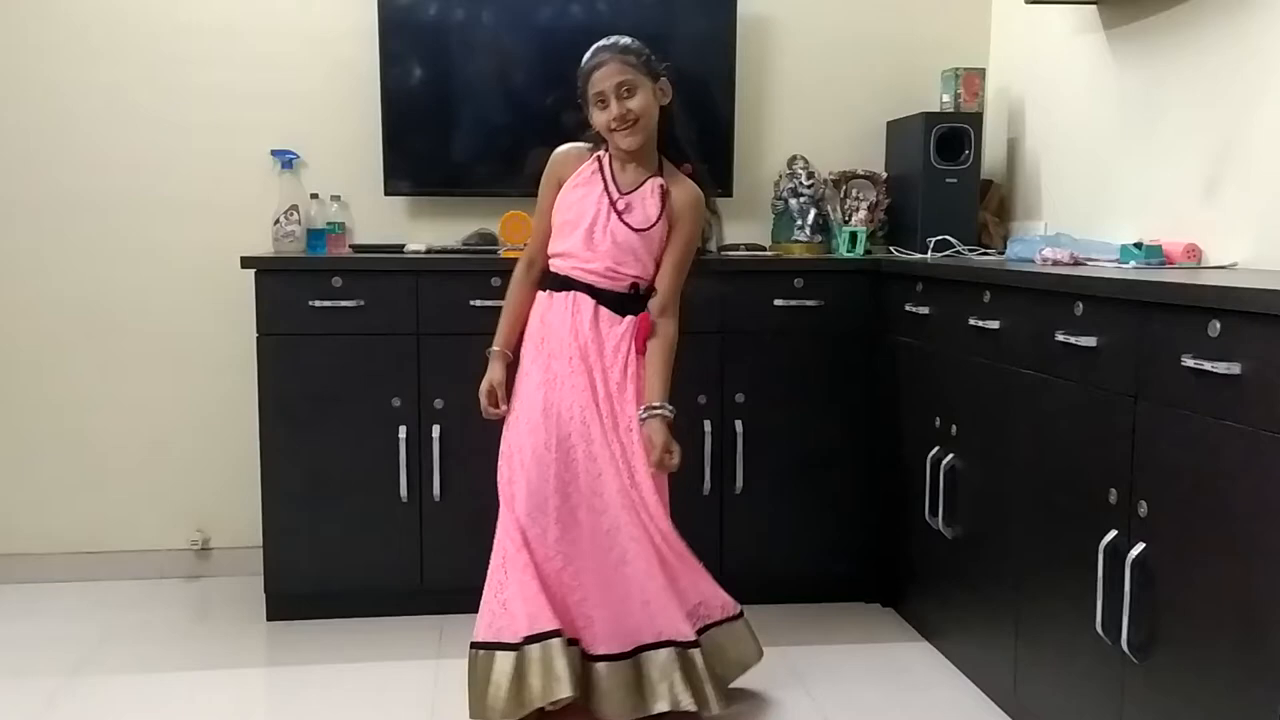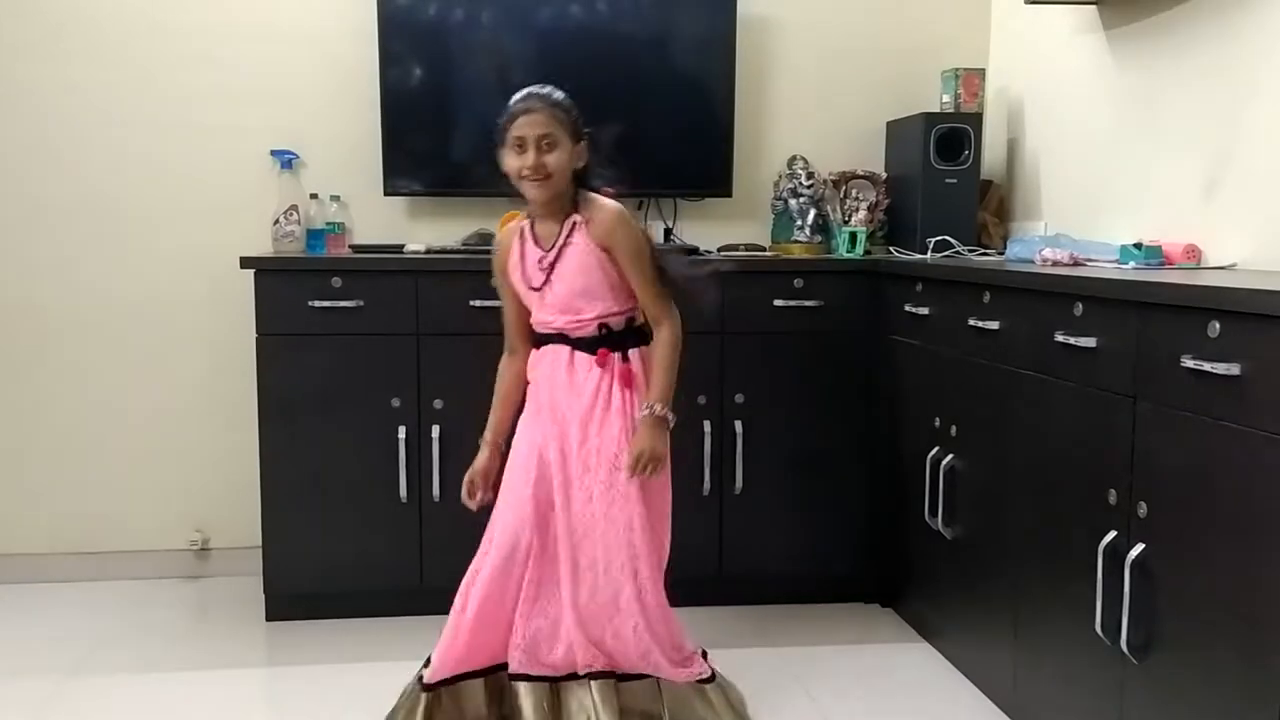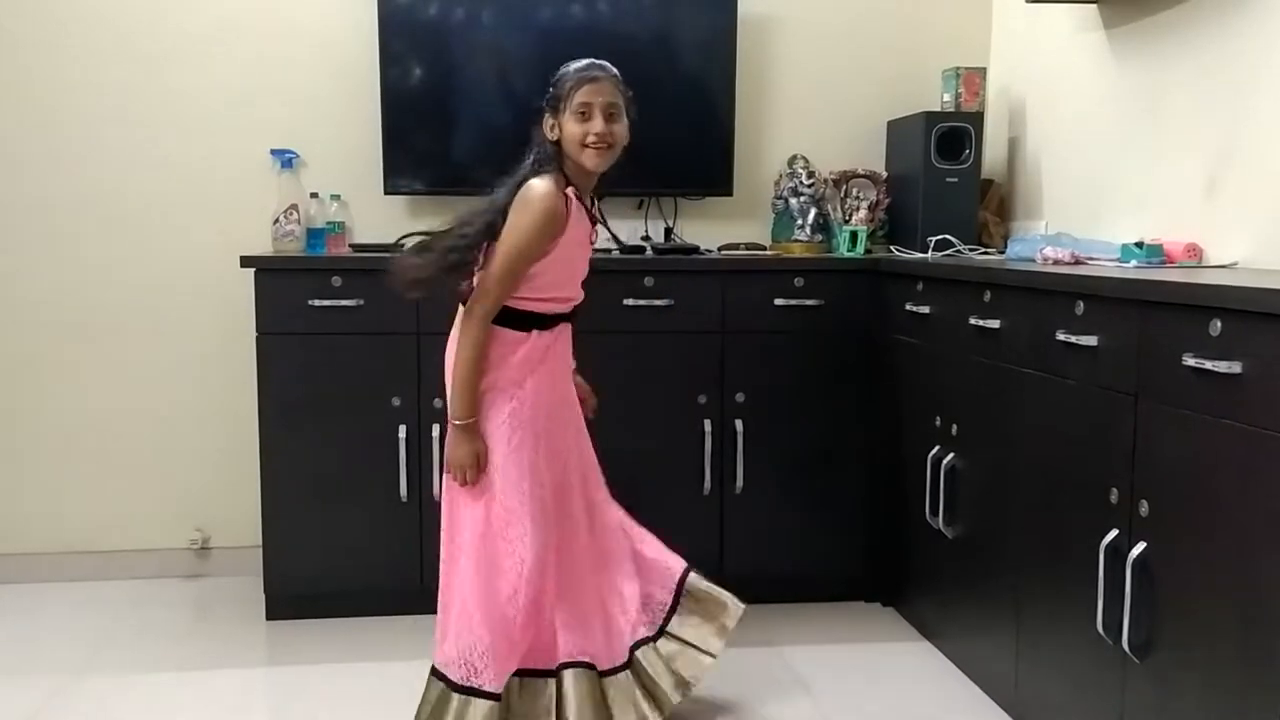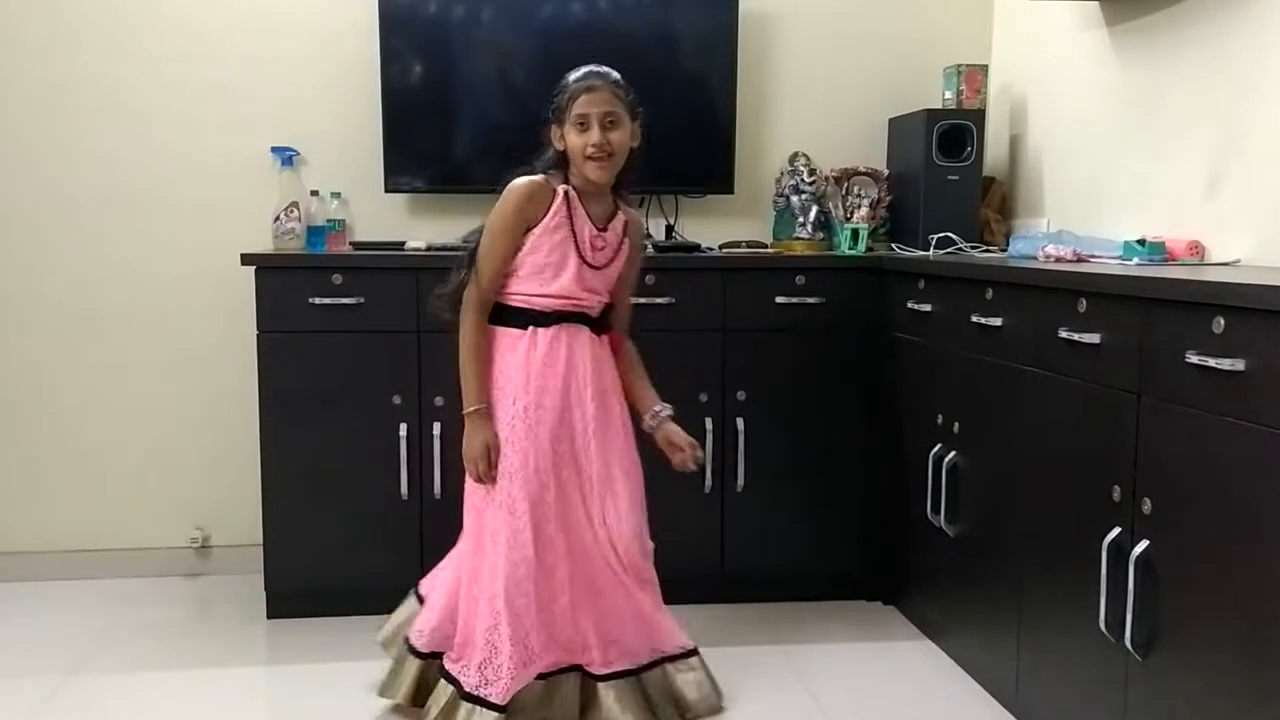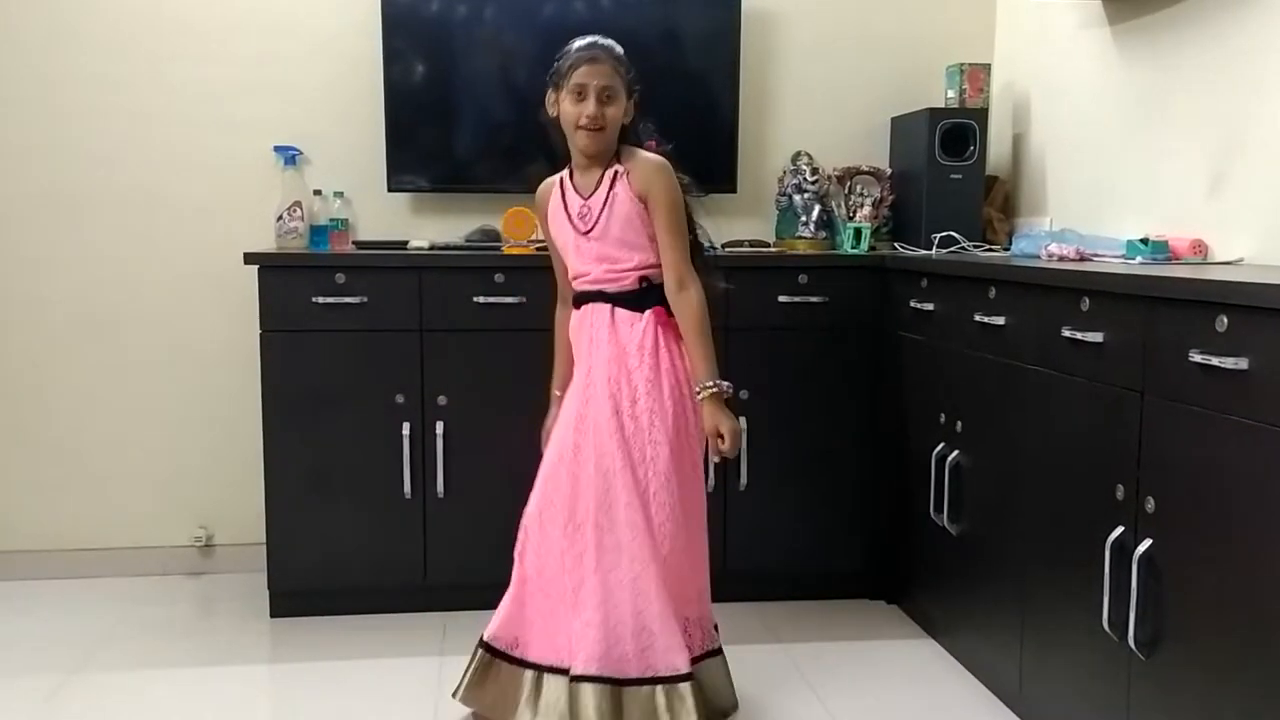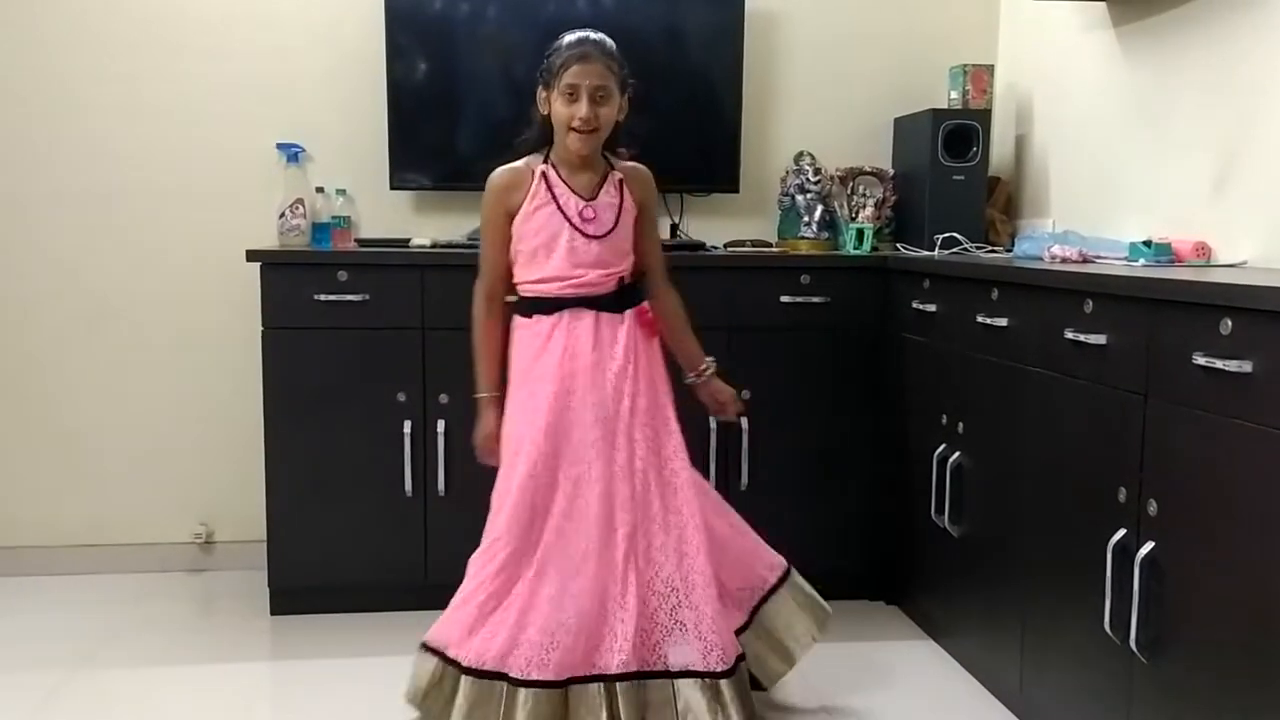
dt=0.5s
person 1, frame 1
left shoulder: (683, 197)
right shoulder: (568, 163)
left elbow: (663, 315)
right elbow: (530, 266)
left wrist: (656, 411)
right wrist: (499, 356)
left hip: (620, 360)
right hip: (551, 351)
left knee: (625, 516)
right knee: (542, 510)
person 1, frame 2
left shoulder: (607, 221)
right shoulder: (508, 244)
left elbow: (664, 321)
right elbow: (518, 349)
left wrist: (656, 415)
right wrist: (489, 447)
left hip: (615, 403)
right hip: (549, 405)
left knee: (611, 562)
right knee: (516, 549)
person 1, frame 3
left shoulder: (583, 196)
right shoulder: (541, 200)
right elbow: (479, 312)
left wrist: (569, 375)
right wrist: (462, 424)
left hip: (543, 367)
right hip: (503, 375)
left knee: (569, 511)
right knee: (511, 535)
person 1, frame 4
left shoulder: (629, 228)
right shoulder: (527, 197)
left elbow: (616, 333)
right elbow: (475, 305)
left wrist: (659, 419)
right wrist: (477, 413)
left hip: (591, 386)
right hip: (520, 378)
left knee: (614, 534)
right knee: (517, 540)
person 1, frame 5
left shoulder: (650, 173)
right shoulder: (550, 194)
left elbow: (682, 283)
left wrist: (709, 393)
right wrist: (560, 395)
left hip: (650, 358)
right hip: (592, 364)
left knee: (645, 522)
right knee: (567, 517)
person 1, frame 6
left shoulder: (637, 184)
right shoulder: (511, 183)
right elbow: (490, 297)
left wrist: (700, 370)
right wrist: (489, 402)
left hip: (628, 362)
right hip: (544, 366)
left knee: (655, 516)
right knee: (534, 526)
